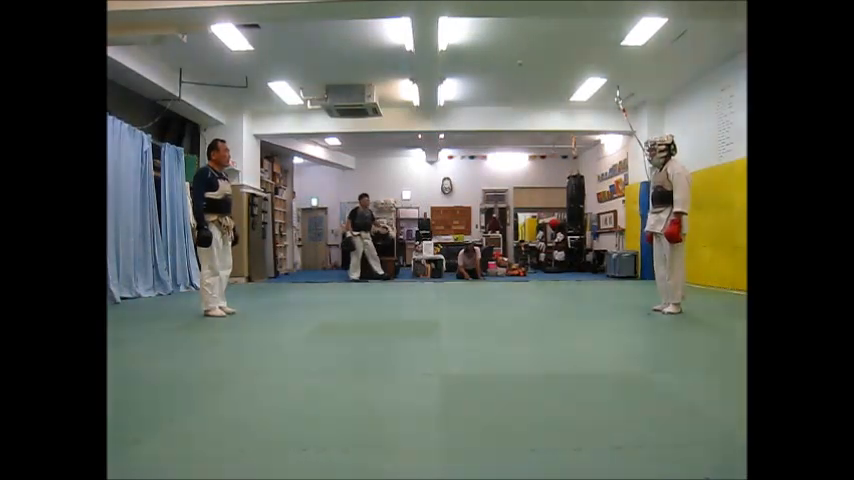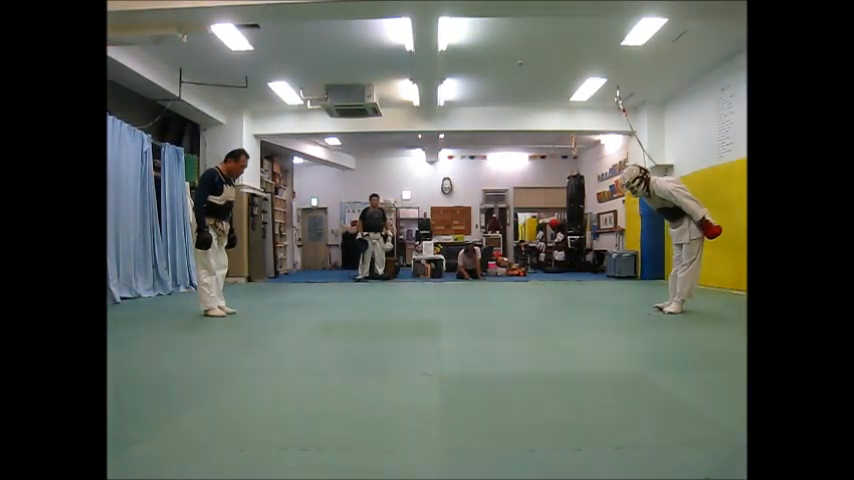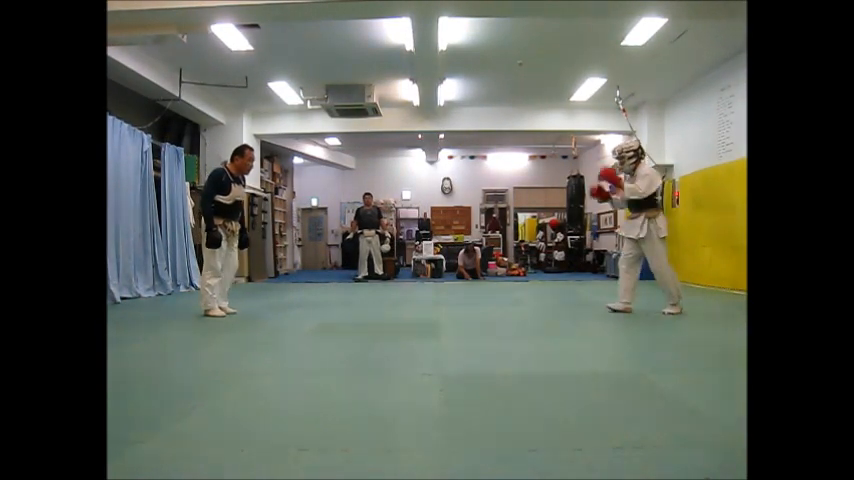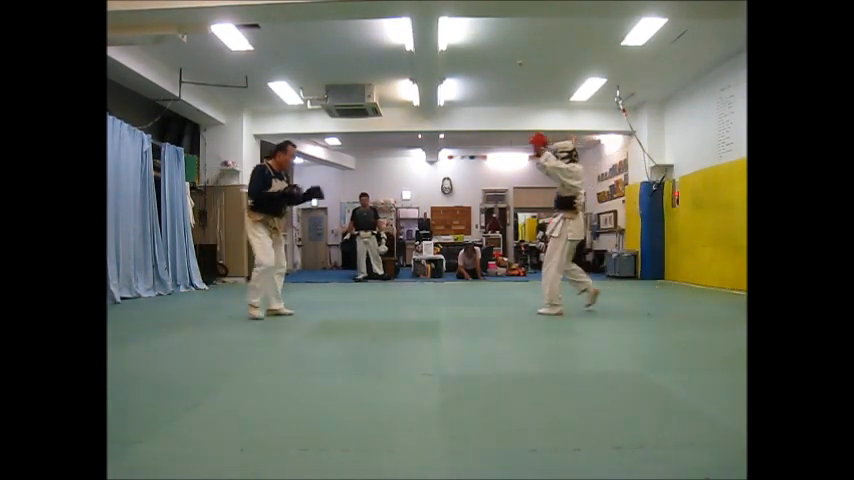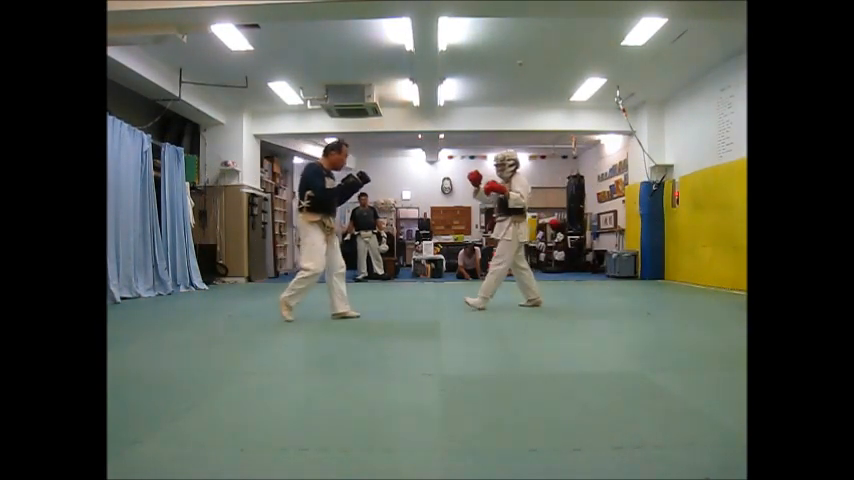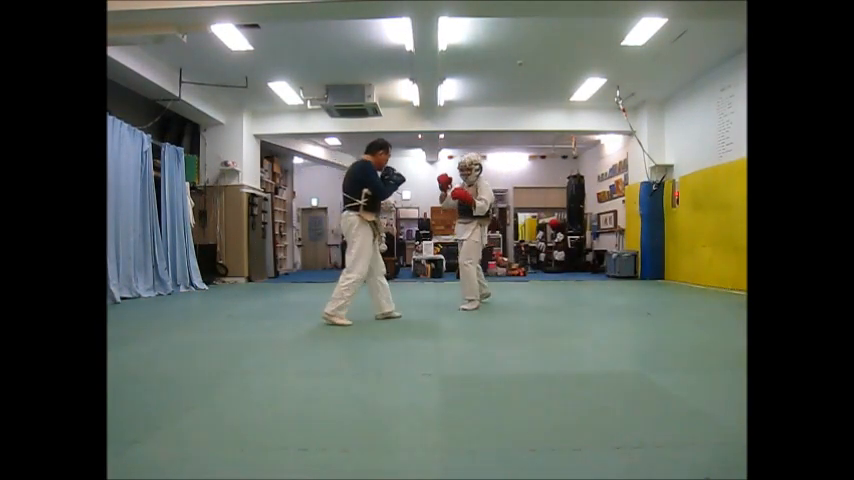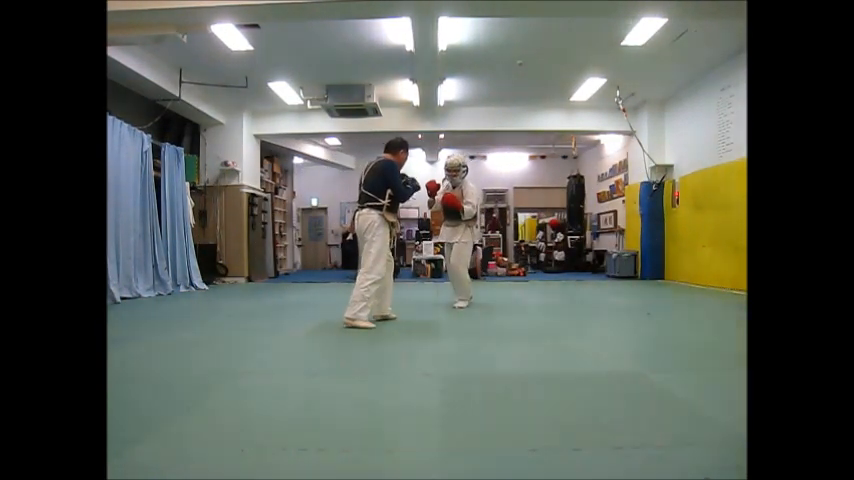
dt=0.7s
person 1, frame 1
left shoulder: (223, 176)
right shoulder: (203, 174)
right elbow: (197, 203)
left wrist: (232, 227)
right wrist: (201, 227)
left hip: (224, 226)
right hip: (210, 225)
left knee: (225, 267)
right knee: (210, 267)
left ankle: (220, 303)
right ankle: (210, 306)
person 1, frame 2
left shoulder: (230, 180)
right shoulder: (210, 176)
right elbow: (198, 204)
left wrist: (231, 230)
right wrist: (202, 229)
left hip: (220, 227)
right hip: (206, 226)
left knee: (220, 266)
right knee: (207, 267)
left ankle: (219, 303)
right ankle: (209, 306)
person 1, frame 3
left shoulder: (241, 179)
right shoulder: (218, 175)
right elbow: (205, 203)
left wrist: (243, 230)
right wrist: (211, 229)
left hip: (231, 227)
right hip: (216, 226)
left knee: (230, 267)
right knee: (213, 268)
left ankle: (221, 303)
right ankle: (210, 306)
person 1, frame 4
left shoulder: (283, 175)
right shoulder: (260, 170)
left elbow: (291, 201)
right elbow: (256, 195)
left wrist: (308, 194)
right wrist: (282, 194)
left hip: (276, 224)
right hip: (258, 222)
left knee: (279, 266)
right knee: (265, 262)
left ankle: (274, 305)
right ankle: (254, 303)
person 1, frame 5
left shoulder: (328, 174)
right shoulder: (312, 169)
left elbow: (336, 201)
right elbow: (322, 195)
left wrist: (354, 187)
right wrist: (345, 186)
left hip: (326, 225)
right hip: (311, 223)
left knee: (337, 268)
right knee: (314, 267)
left ankle: (341, 309)
right ankle: (287, 300)
person 1, frame 6
left shoulder: (362, 167)
right shoulder: (366, 166)
right elbow: (381, 194)
left wrist: (385, 179)
right wrist: (395, 181)
left hip: (363, 223)
right hip: (358, 222)
left knee: (377, 268)
right knee: (357, 271)
left ankle: (385, 309)
right ankle: (332, 311)
person 1, frame 7
left shoulder: (374, 165)
right shoulder: (389, 166)
right elbow: (401, 197)
left wrist: (401, 185)
right wrist: (412, 187)
left hip: (368, 218)
right hip: (375, 220)
left knee: (385, 265)
right knee: (372, 270)
left ankle: (381, 310)
right ankle: (354, 315)
person 2, frame 1
left shoulder: (676, 169)
right shoulder: (656, 171)
left elbow: (681, 199)
left wrist: (676, 222)
right wrist: (650, 226)
left hip: (671, 222)
right hip: (658, 223)
left knee: (673, 264)
right knee: (660, 264)
left ankle: (675, 303)
right ankle: (666, 301)
person 2, frame 2
left shoulder: (663, 186)
right shoulder: (647, 192)
left elbow: (690, 203)
left wrist: (707, 225)
left hip: (692, 226)
right hip: (678, 228)
left knee: (687, 264)
right knee: (678, 265)
left ankle: (677, 302)
right ankle: (673, 300)
person 2, frame 3
left shoulder: (647, 173)
right shoulder: (631, 177)
left elbow: (637, 192)
right elbow: (623, 201)
left wrist: (617, 183)
right wrist: (607, 194)
left hip: (650, 225)
right hip: (635, 225)
left knee: (660, 266)
right knee: (626, 264)
left ankle: (675, 303)
right ankle: (625, 302)
person 2, frame 4
left shoulder: (574, 171)
right shoulder: (568, 172)
left elbow: (550, 165)
right elbow: (548, 166)
left wrist: (541, 149)
right wrist: (541, 151)
left hip: (566, 223)
right hip: (566, 222)
left knee: (552, 264)
right knee: (563, 263)
left ankle: (553, 305)
right ankle: (589, 289)
person 2, frame 5
left shoulder: (519, 180)
right shoulder: (504, 182)
left elbow: (520, 200)
right elbow: (486, 198)
left wrist: (502, 190)
right wrist: (477, 185)
left hip: (514, 227)
right hip: (506, 226)
left knee: (498, 264)
right knee: (519, 264)
left ankle: (482, 299)
right ankle: (533, 297)
person 2, frame 6
left shoulder: (483, 185)
right shoulder: (462, 186)
left elbow: (482, 207)
right elbow: (446, 202)
left wrist: (470, 199)
right wrist: (444, 190)
left hip: (476, 229)
right hip: (462, 228)
left knee: (466, 262)
right knee: (472, 262)
left ankle: (472, 299)
right ankle: (483, 291)
person 2, frame 7
left shoulder: (469, 188)
right shoulder: (446, 187)
left elbow: (470, 211)
right elbow: (434, 207)
left wrist: (457, 205)
right wrist: (432, 195)
left hip: (464, 231)
right hip: (449, 231)
left knee: (458, 264)
right knee: (452, 265)
left ankle: (464, 297)
right ankle: (463, 294)
